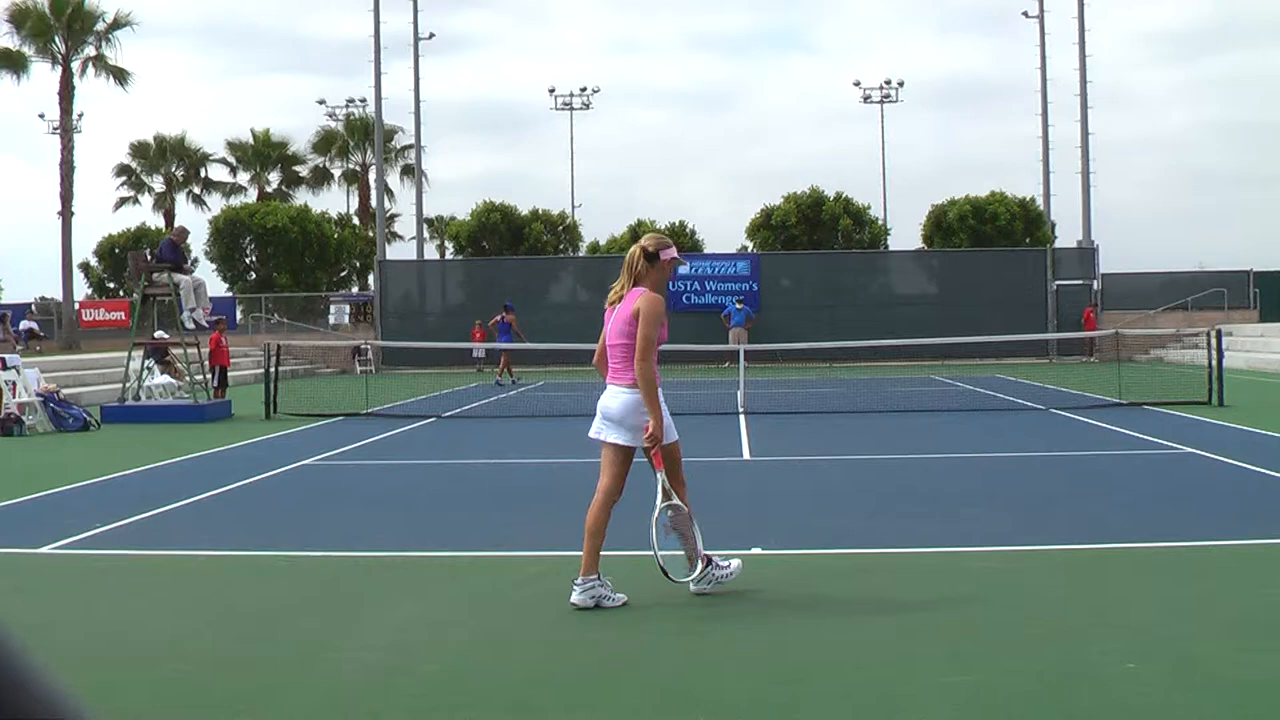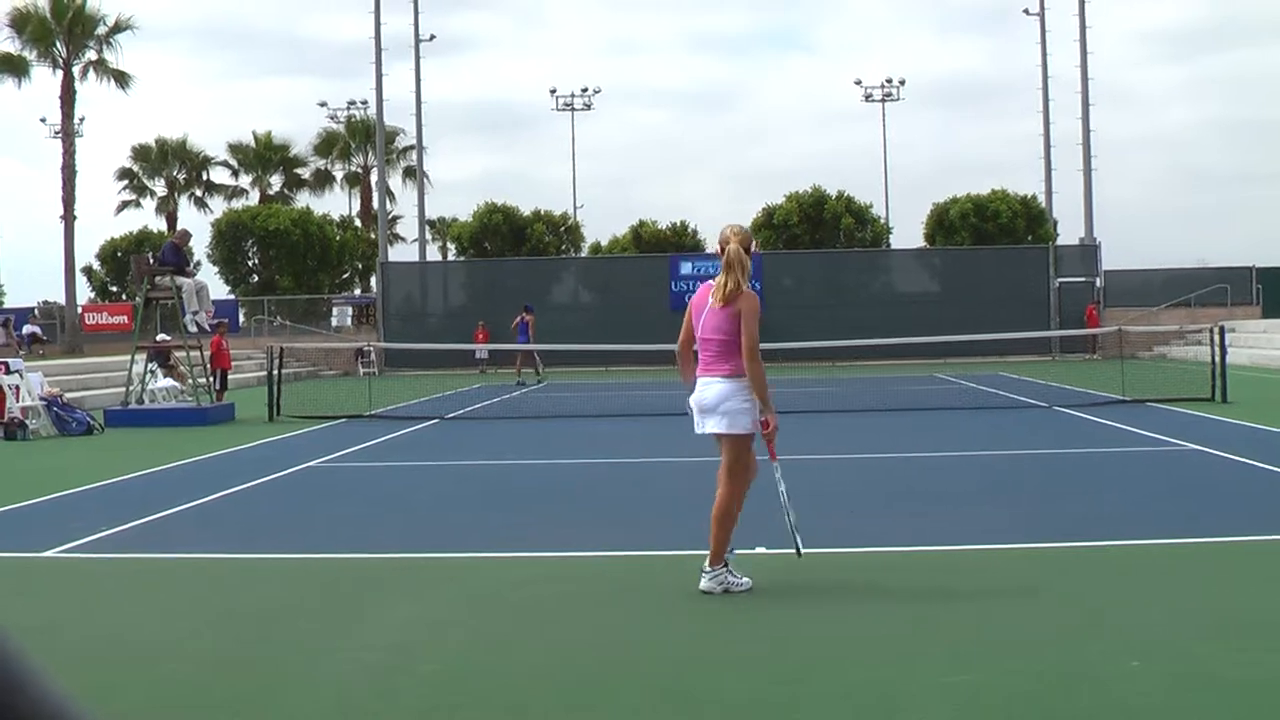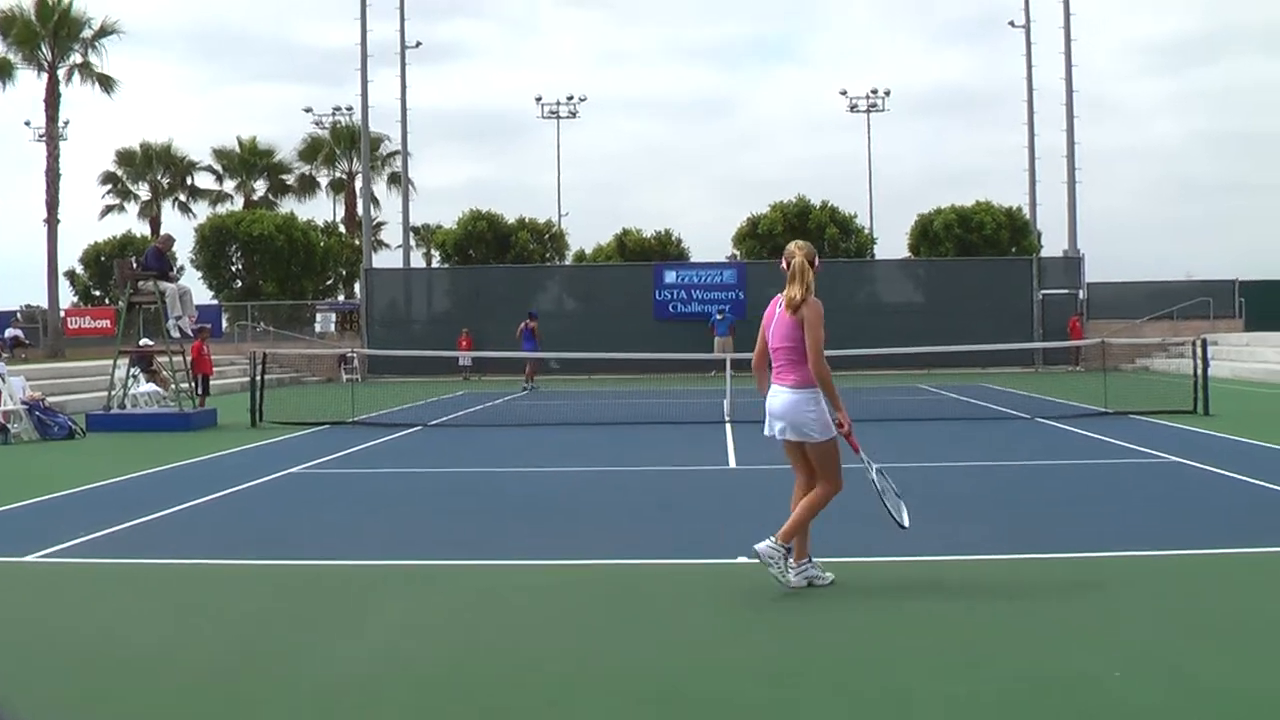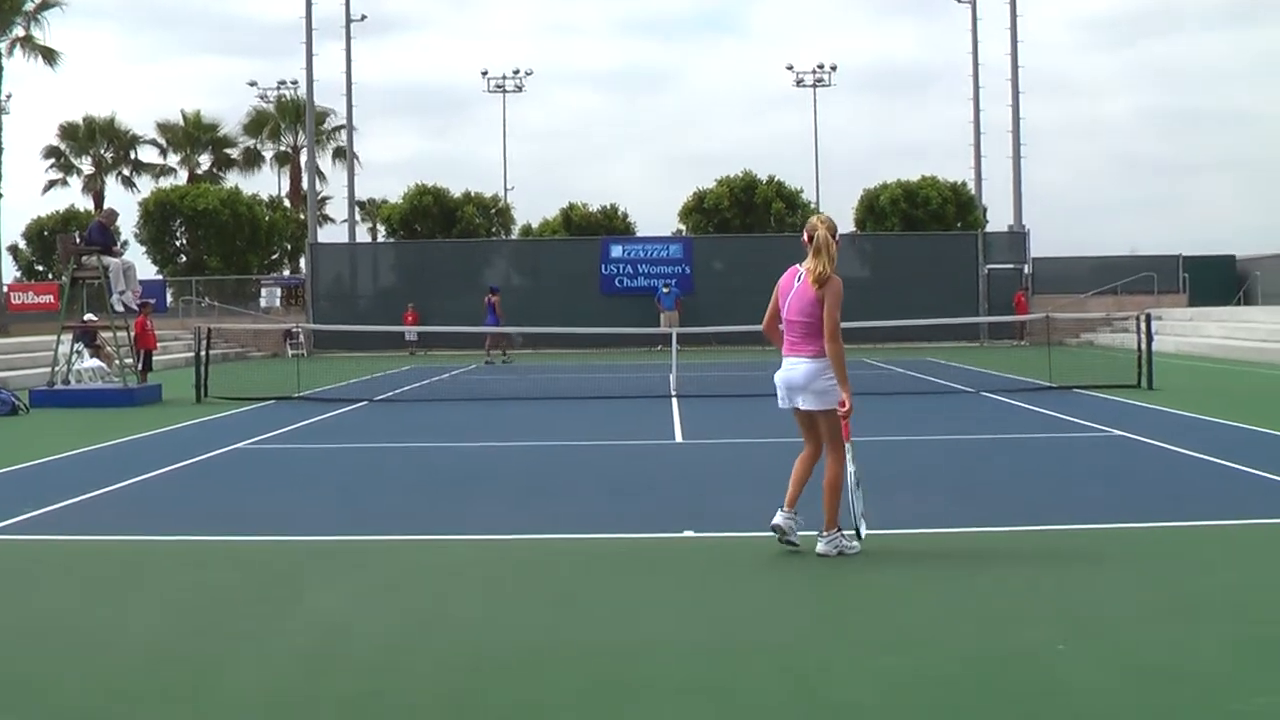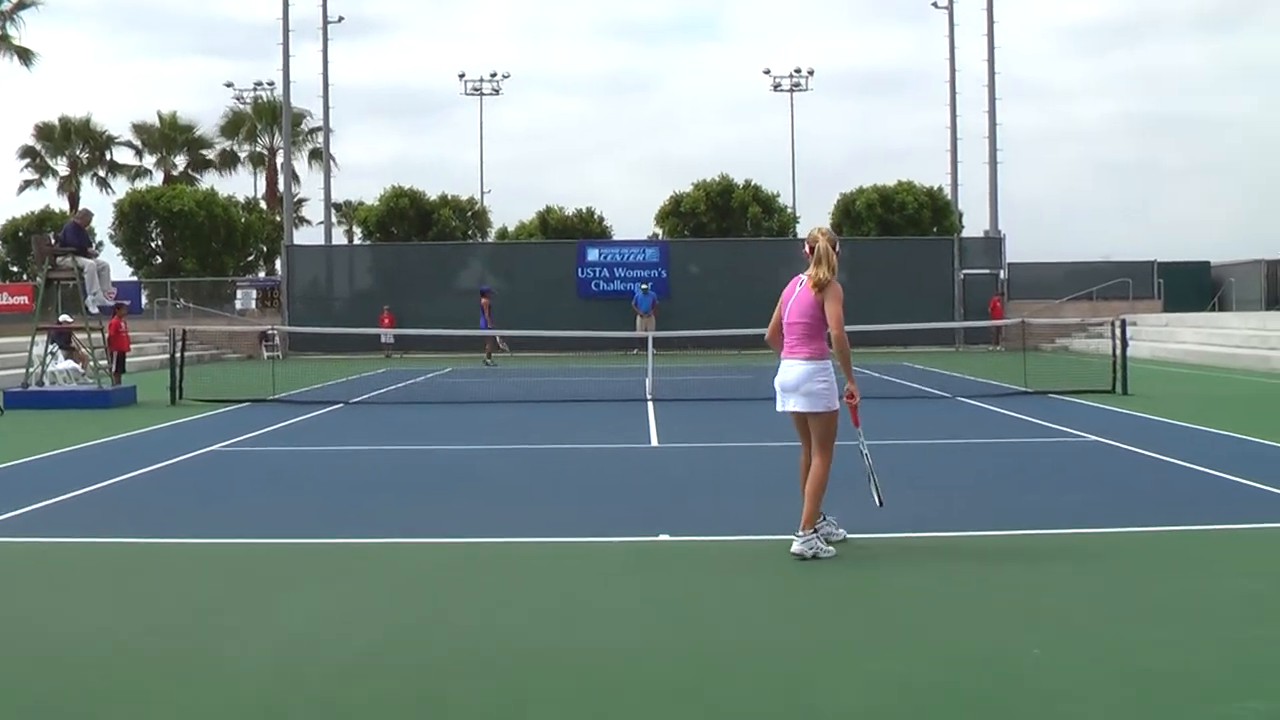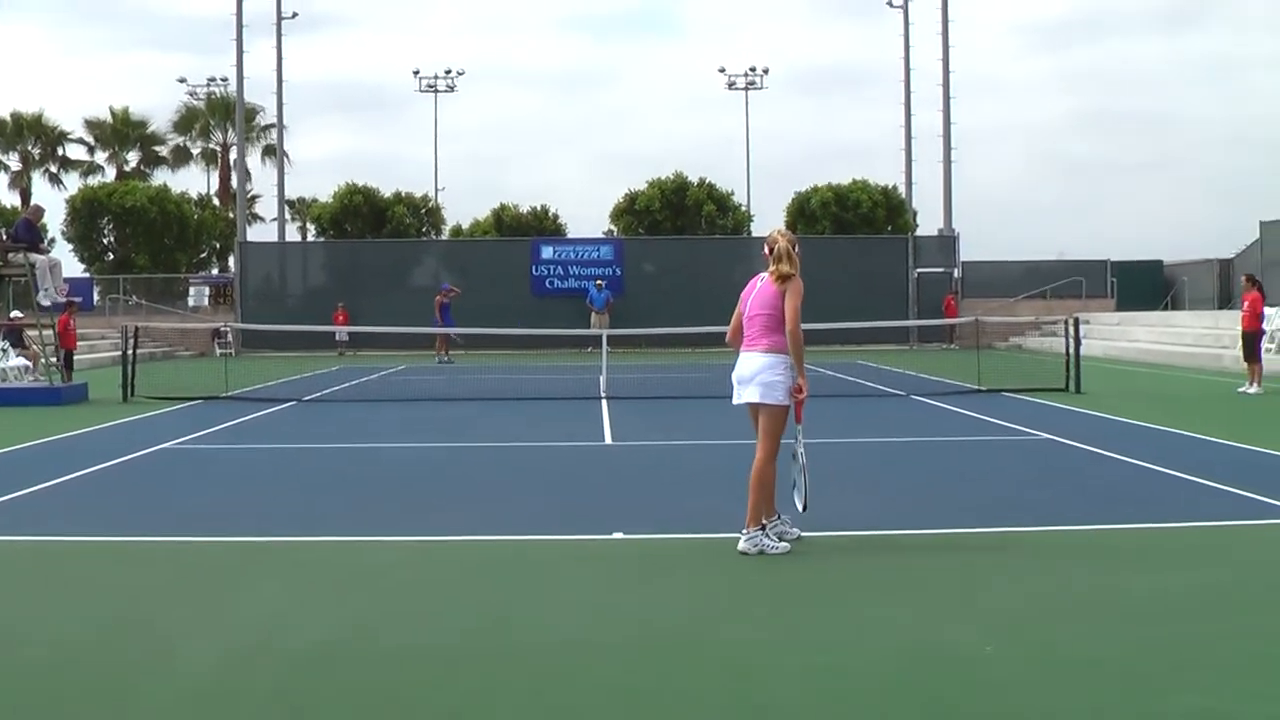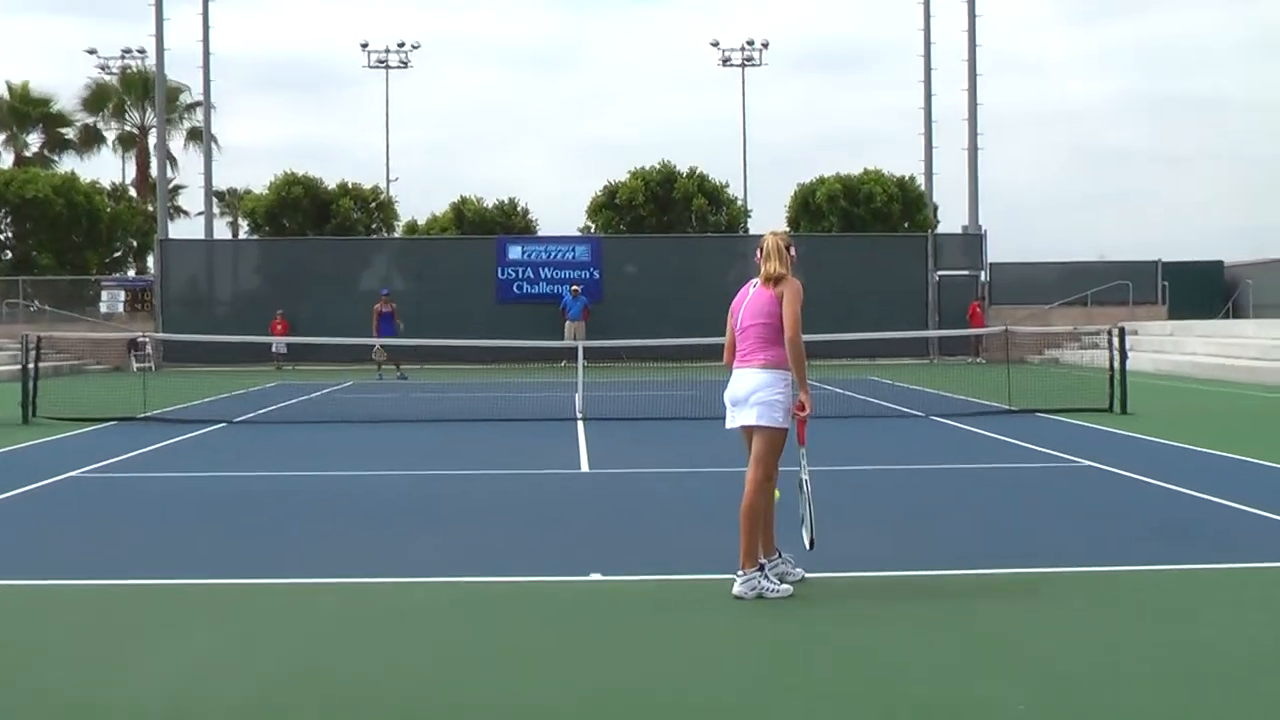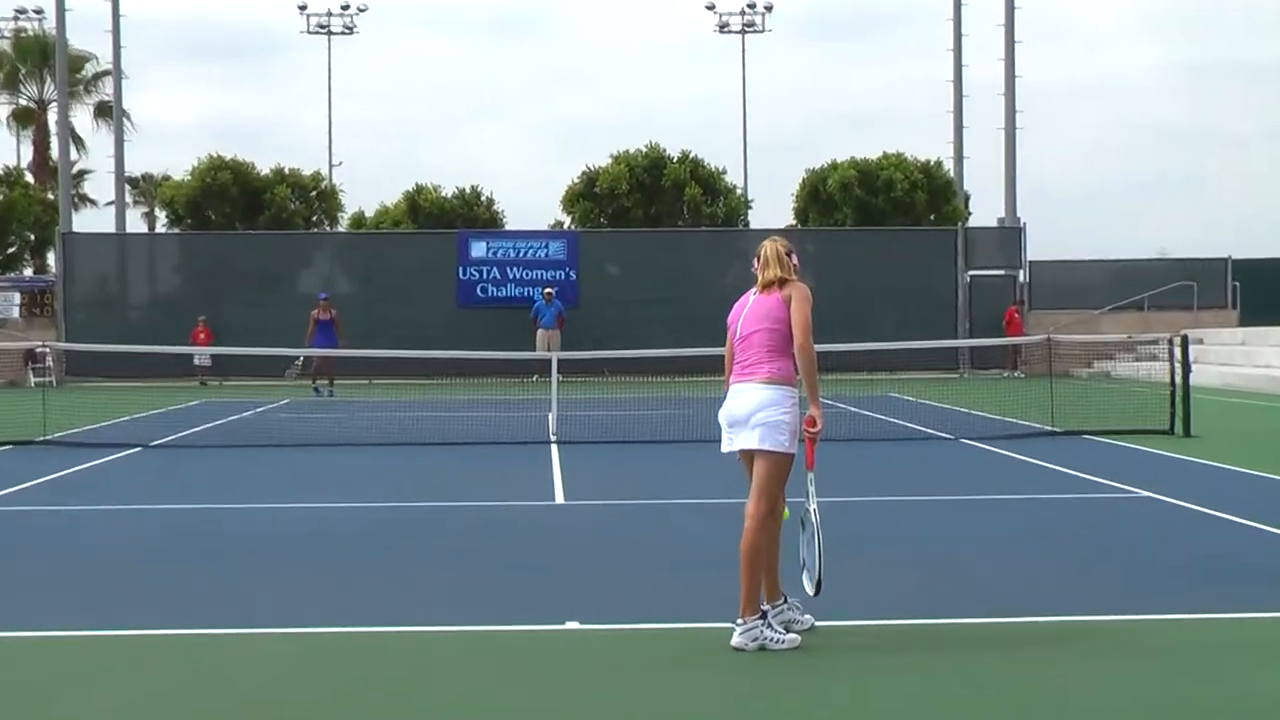
dt=0.5s
person 1, frame 1
left shoulder: (617, 300)
right shoulder: (652, 301)
left elbow: (599, 360)
right elbow: (643, 363)
right wrist: (655, 417)
left hip: (611, 400)
right hip: (638, 400)
left knee: (607, 492)
right knee: (675, 487)
left ankle: (587, 582)
right ankle: (702, 570)
person 1, frame 2
left shoulder: (700, 294)
right shoulder: (746, 299)
left elbow: (683, 350)
right elbow: (750, 360)
left wrist: (695, 388)
right wrist: (768, 409)
left hip: (704, 393)
right hip: (733, 392)
left knee: (739, 475)
right knee: (733, 482)
left ankle: (719, 556)
right ankle: (715, 570)
person 1, frame 3
left shoulder: (774, 305)
right shoulder: (810, 306)
left elbow: (758, 362)
right elbow: (817, 365)
right wrist: (839, 410)
left hip: (778, 398)
right hip: (804, 400)
left knee: (807, 481)
right knee: (830, 483)
left ankle: (797, 564)
right ankle: (777, 544)
person 1, frame 4
left shoulder: (788, 276)
right shoulder: (830, 282)
left elbow: (768, 327)
right elbow: (831, 340)
right wrist: (845, 388)
left hip: (789, 370)
right hip: (819, 370)
left knee: (812, 447)
right knee: (835, 452)
left ankle: (786, 512)
right ankle: (830, 535)
person 1, frame 5
left shoulder: (794, 285)
right shoulder: (829, 287)
left elbow: (771, 335)
right elbow: (837, 335)
right wrist: (851, 380)
left hip: (788, 372)
right hip: (814, 372)
left knee: (809, 451)
right knee: (822, 456)
left ankle: (816, 521)
person 1, frame 6
left shoulder: (753, 284)
right shoulder: (791, 282)
left elbow: (732, 336)
right elbow: (793, 329)
right wrist: (801, 374)
left hip: (747, 366)
right hip: (772, 366)
left knee: (767, 449)
right knee: (766, 452)
left ankle: (771, 520)
right ankle: (751, 532)
person 1, frame 7
left shoulder: (744, 292)
right shoulder: (788, 285)
left elbow: (728, 357)
right elbow: (791, 337)
right wrist: (803, 388)
left hip: (739, 383)
right hip: (769, 383)
left knee: (766, 476)
right knee: (758, 480)
left ankle: (770, 559)
right ankle: (748, 574)
person 1, frame 8
left shoulder: (741, 303)
right shoulder: (796, 290)
right elbow: (802, 344)
left wrist: (742, 419)
right wrist: (815, 403)
left hip: (738, 400)
right hip: (772, 399)
left knee: (772, 506)
right knee: (760, 513)
